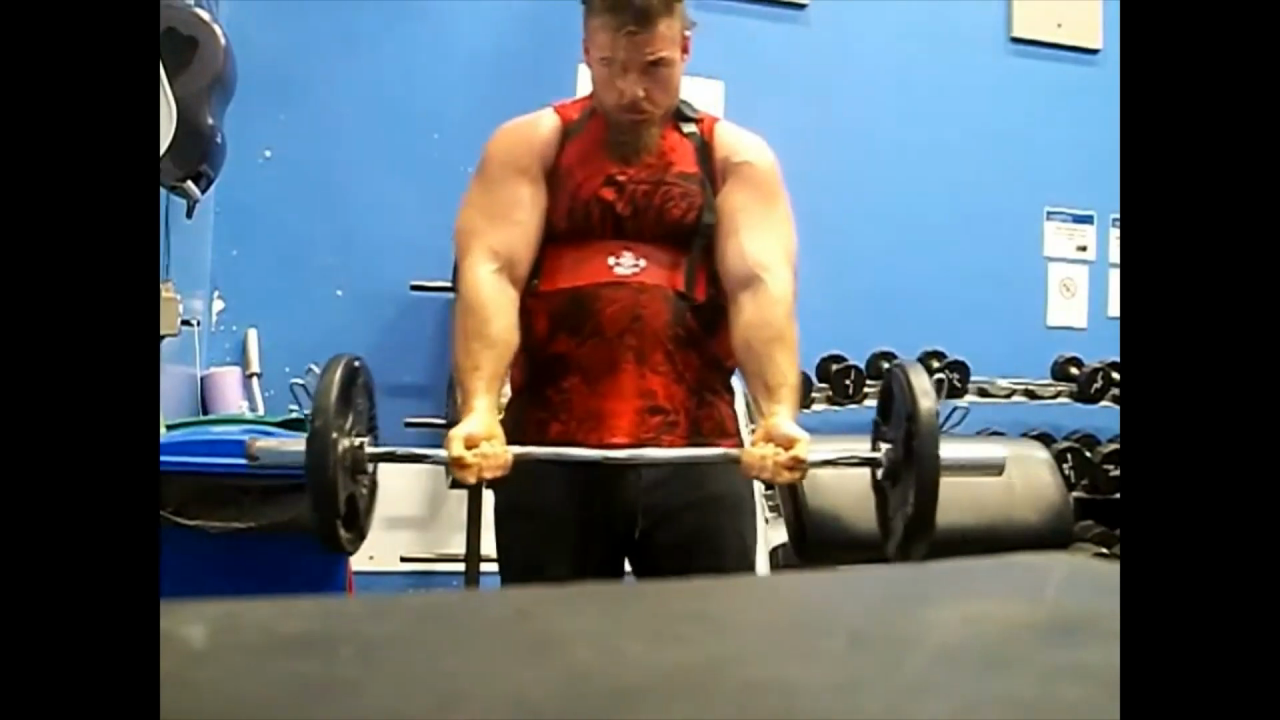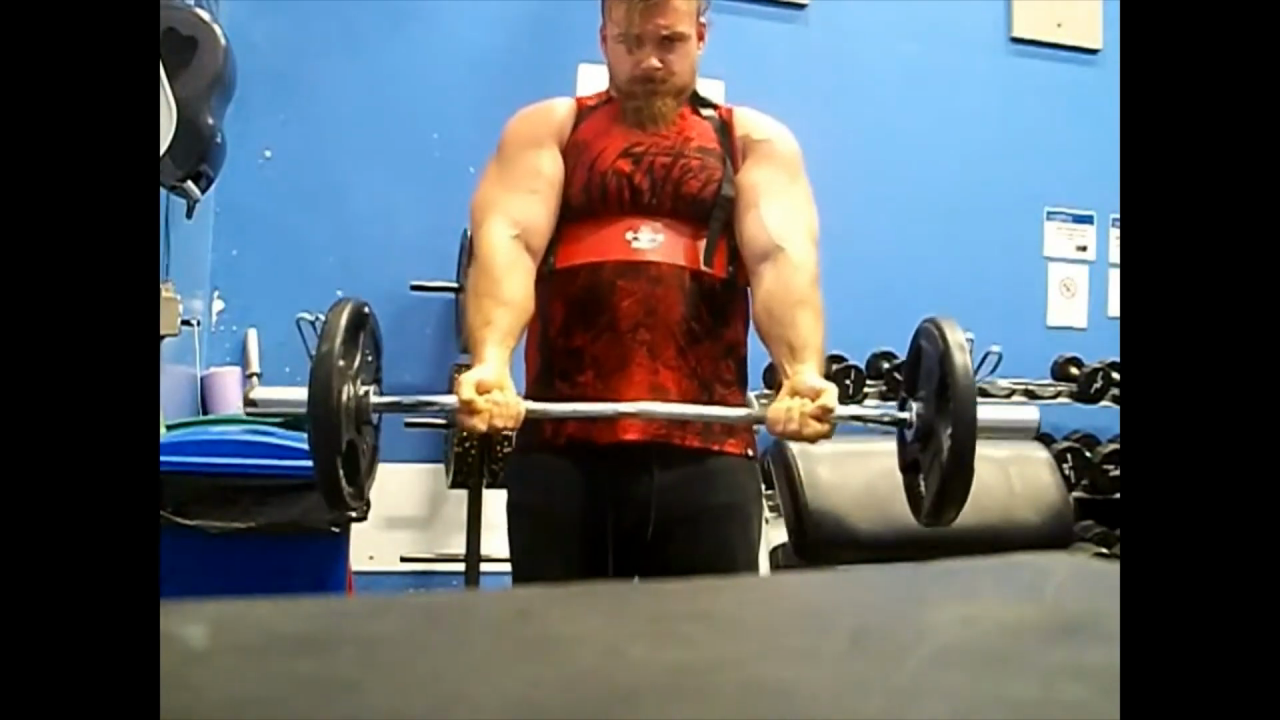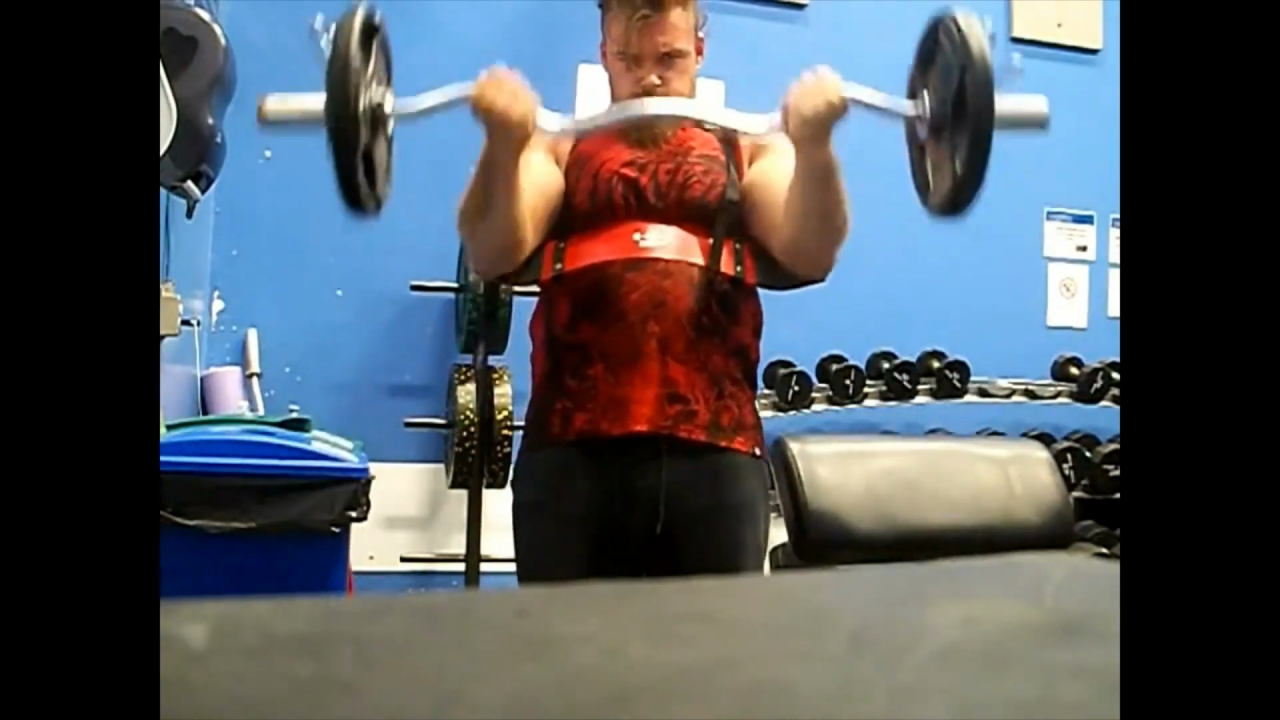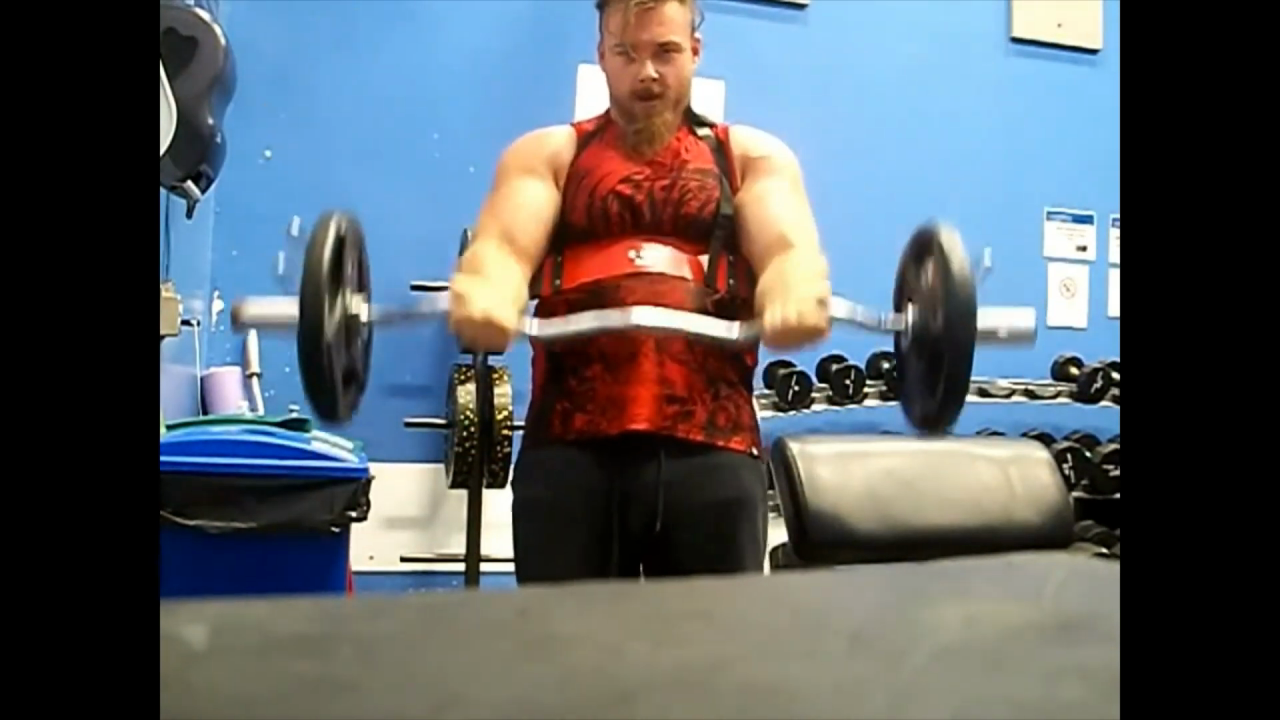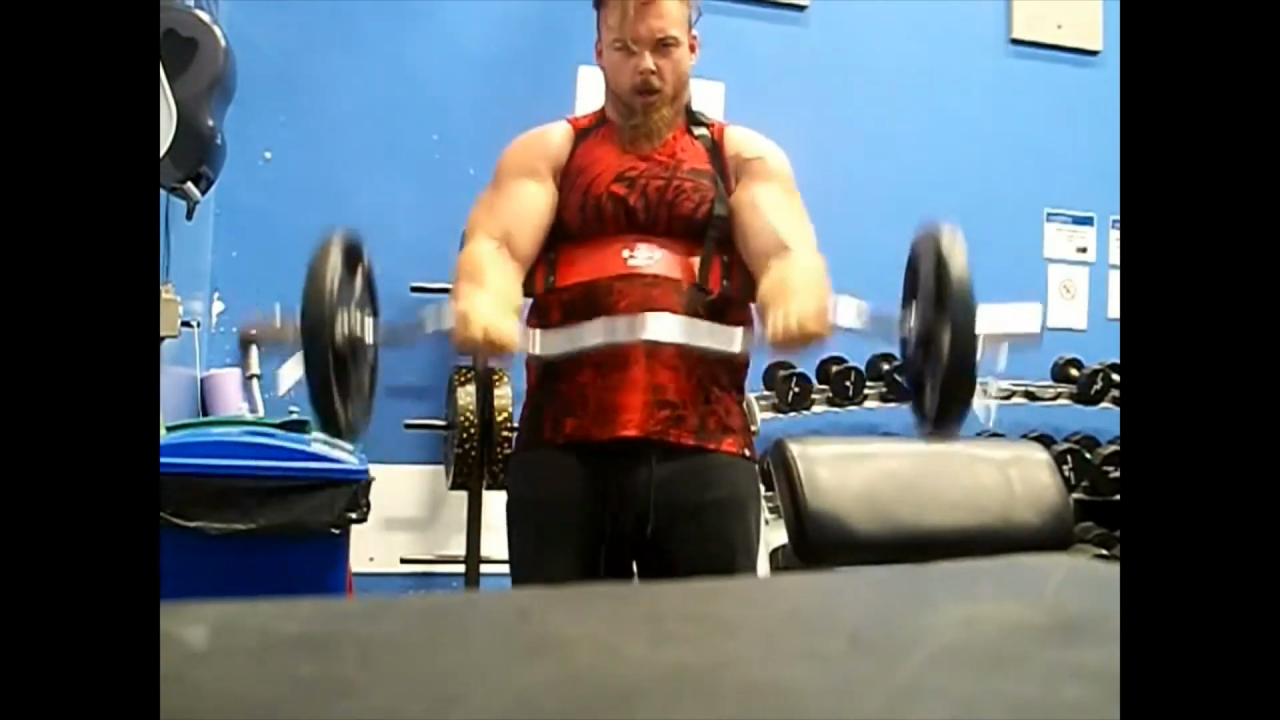
dt=1s
person 1, frame 1
left shoulder: (736, 155)
right shoulder: (529, 145)
left elbow: (760, 285)
right elbow: (490, 272)
left wrist: (779, 414)
right wrist: (479, 408)
left hip: (694, 453)
right hip: (551, 451)
person 1, frame 2
left shoulder: (755, 139)
right shoulder: (546, 128)
left elbow: (782, 257)
right elbow: (506, 242)
left wrist: (803, 374)
right wrist: (490, 363)
left hip: (706, 450)
right hip: (564, 443)
person 1, frame 3
left shoulder: (752, 149)
right shoulder: (554, 147)
left elbow: (811, 254)
right elbow: (492, 252)
left wrist: (813, 145)
right wrist: (502, 145)
left hip: (714, 445)
right hip: (572, 442)
person 1, frame 4
left shoulder: (753, 156)
right shoulder: (547, 154)
left elbow: (790, 251)
right elbow: (501, 249)
left wrist: (797, 302)
right wrist: (483, 299)
left hip: (711, 447)
right hip: (571, 445)
person 1, frame 5
left shoulder: (745, 156)
right shoulder: (545, 152)
left elbow: (786, 259)
right elbow: (495, 252)
left wrist: (799, 296)
right wrist: (483, 302)
left hip: (704, 448)
right hip: (566, 447)
